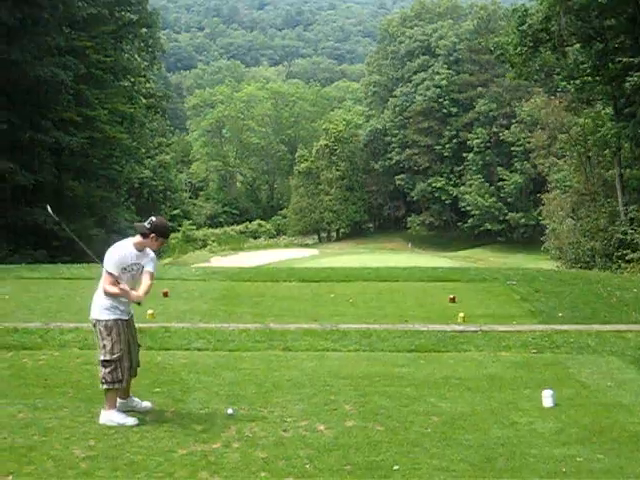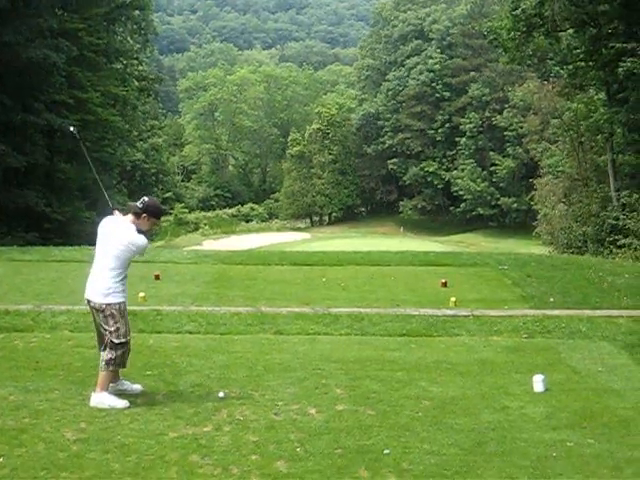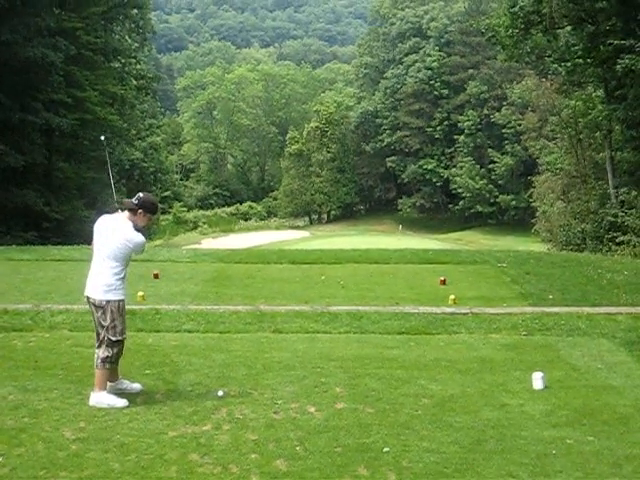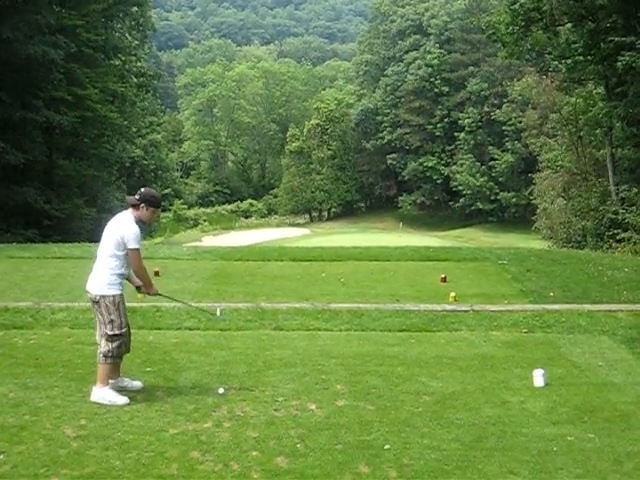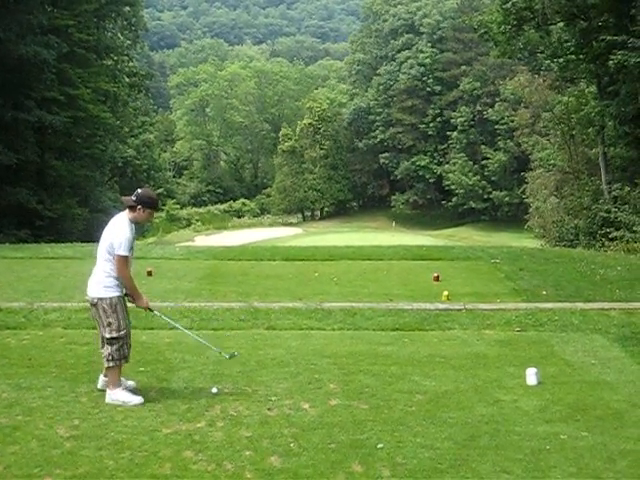
dt=0.5s
person 1, frame 1
left shoulder: (149, 256)
right shoulder: (118, 251)
left elbow: (147, 282)
right elbow: (107, 288)
left wrist: (138, 295)
right wrist: (122, 292)
left hip: (124, 312)
right hip: (106, 314)
left knee: (130, 357)
right knee: (114, 360)
left ankle: (124, 399)
right ankle: (109, 411)
person 1, frame 2
left shoulder: (107, 222)
right shoulder: (140, 241)
left hip: (94, 292)
right hip: (109, 297)
left knee: (112, 341)
right knee: (115, 343)
left ankle: (114, 382)
right ankle: (100, 394)
person 1, frame 3
left shoulder: (103, 220)
right shoulder: (137, 239)
left hip: (94, 289)
right hip: (109, 294)
left knee: (113, 339)
right knee: (109, 341)
left ankle: (113, 381)
right ankle: (99, 393)
person 1, frame 4
left shoulder: (121, 219)
right shoulder: (131, 228)
right elbow: (137, 265)
left wrist: (138, 283)
right wrist: (150, 286)
left hip: (106, 286)
right hip: (106, 289)
left knee: (120, 334)
right knee: (112, 337)
left ankle: (114, 378)
right ankle: (100, 388)
person 1, frame 5
left shoulder: (123, 221)
right shoulder: (123, 231)
right elbow: (122, 272)
left wrist: (131, 292)
right wrist: (138, 297)
left hip: (109, 289)
right hip: (106, 292)
left knee: (118, 336)
right knee: (116, 338)
left ankle: (108, 377)
right ankle: (114, 390)
